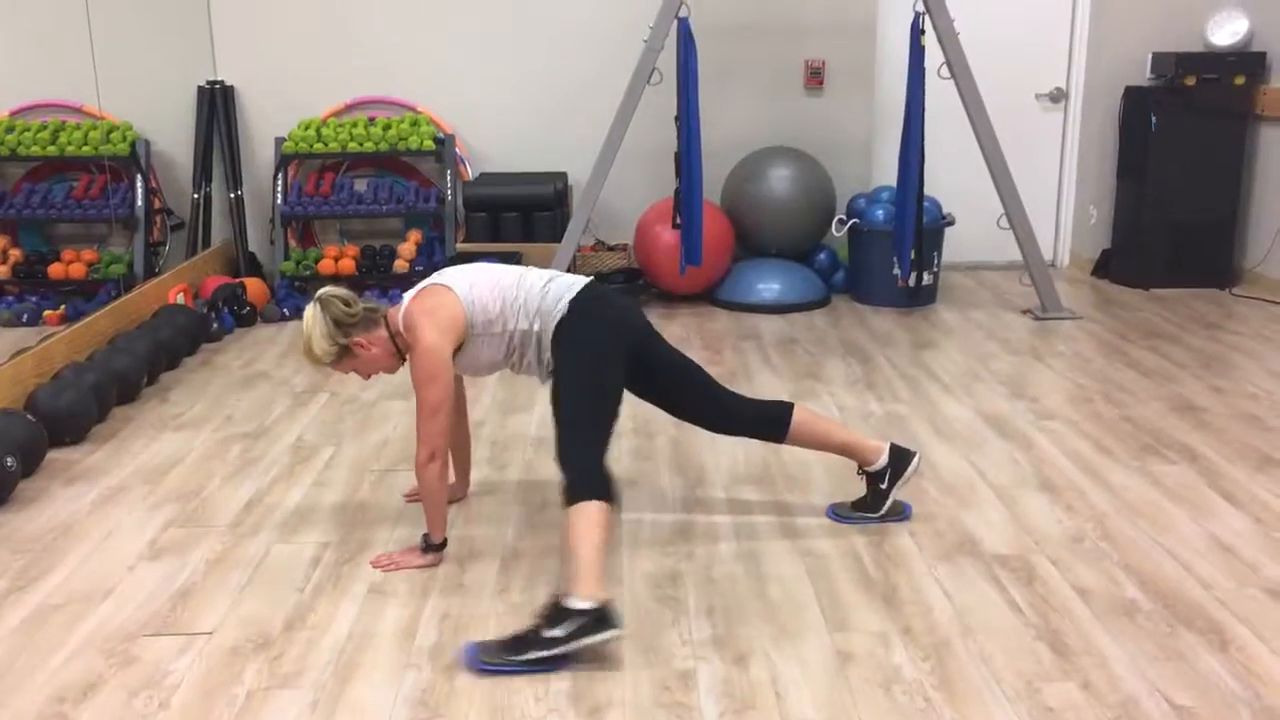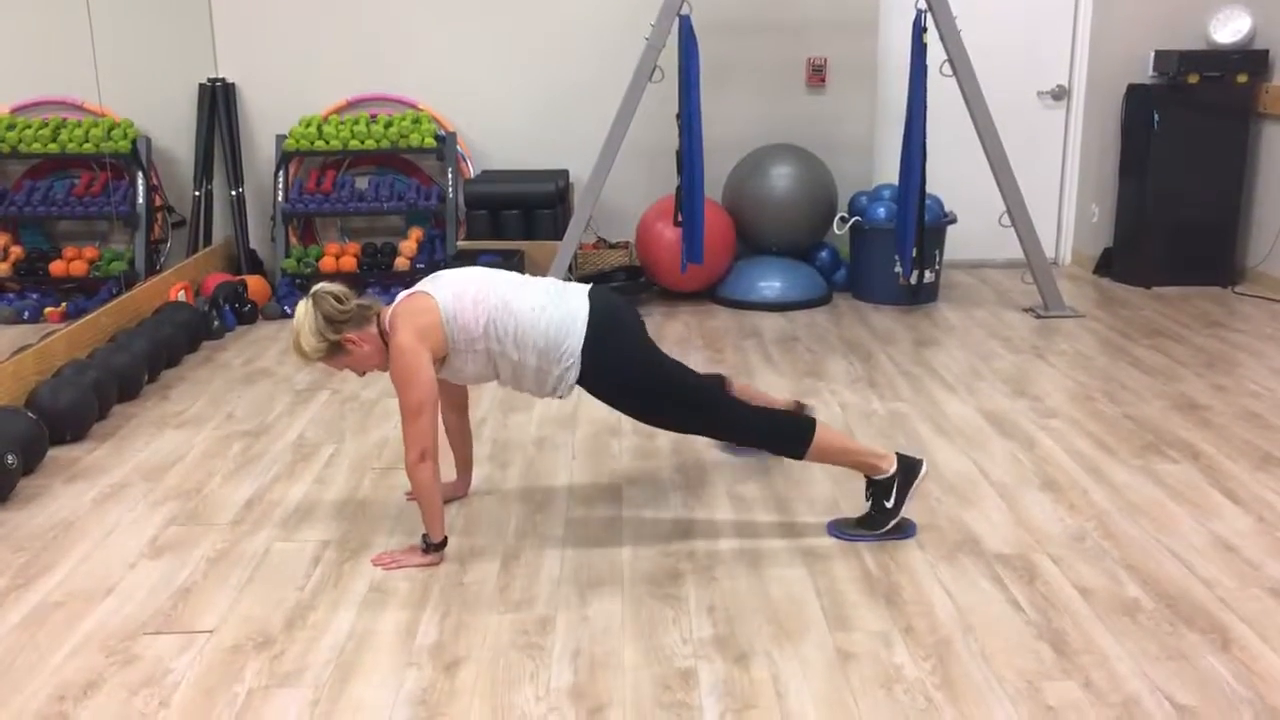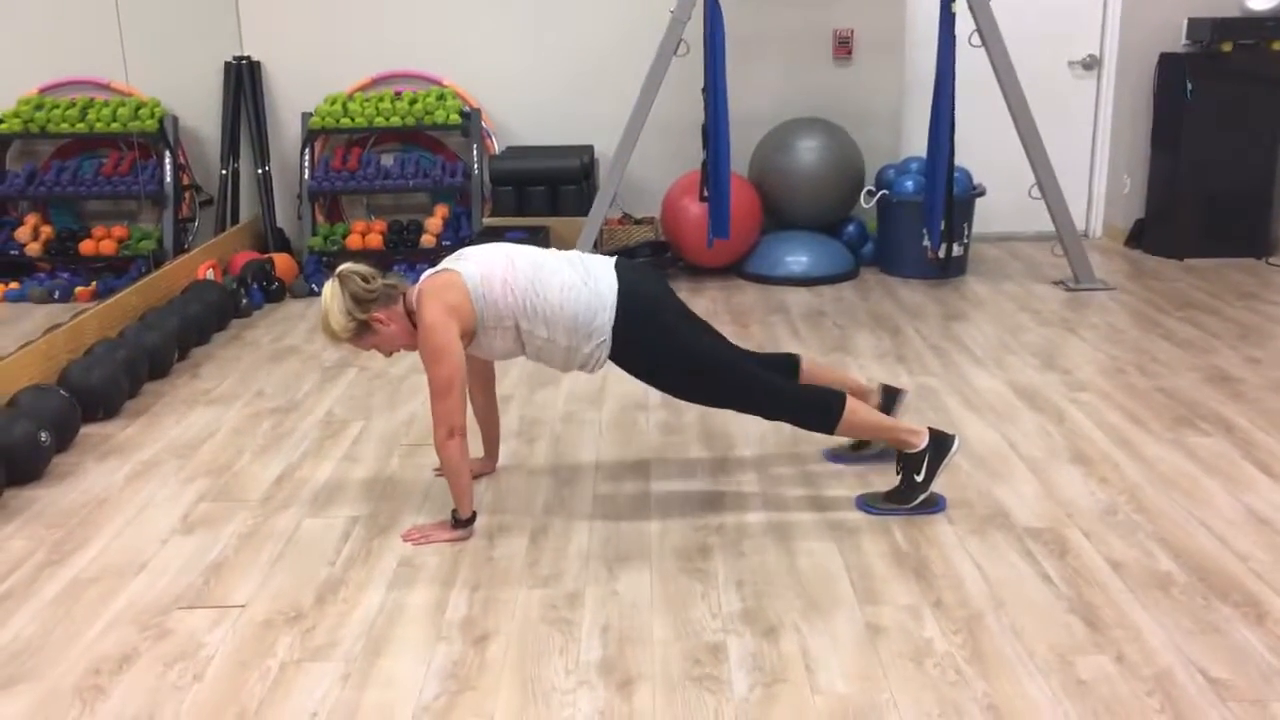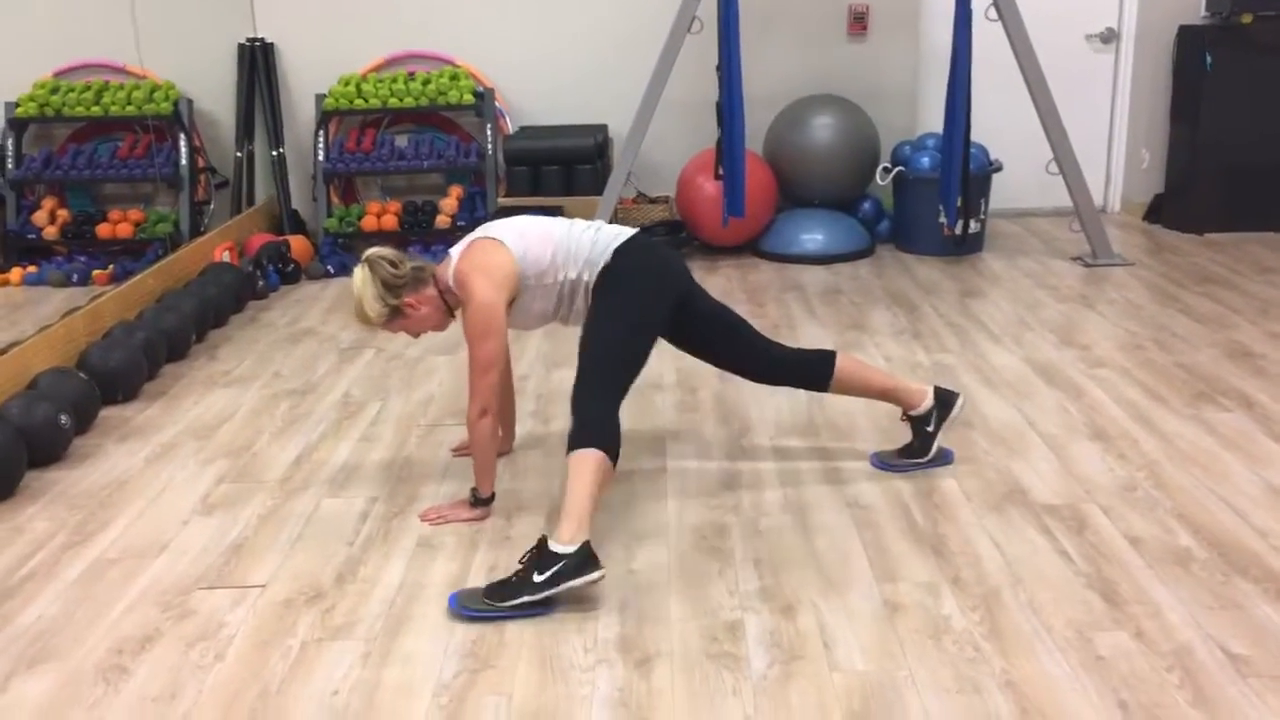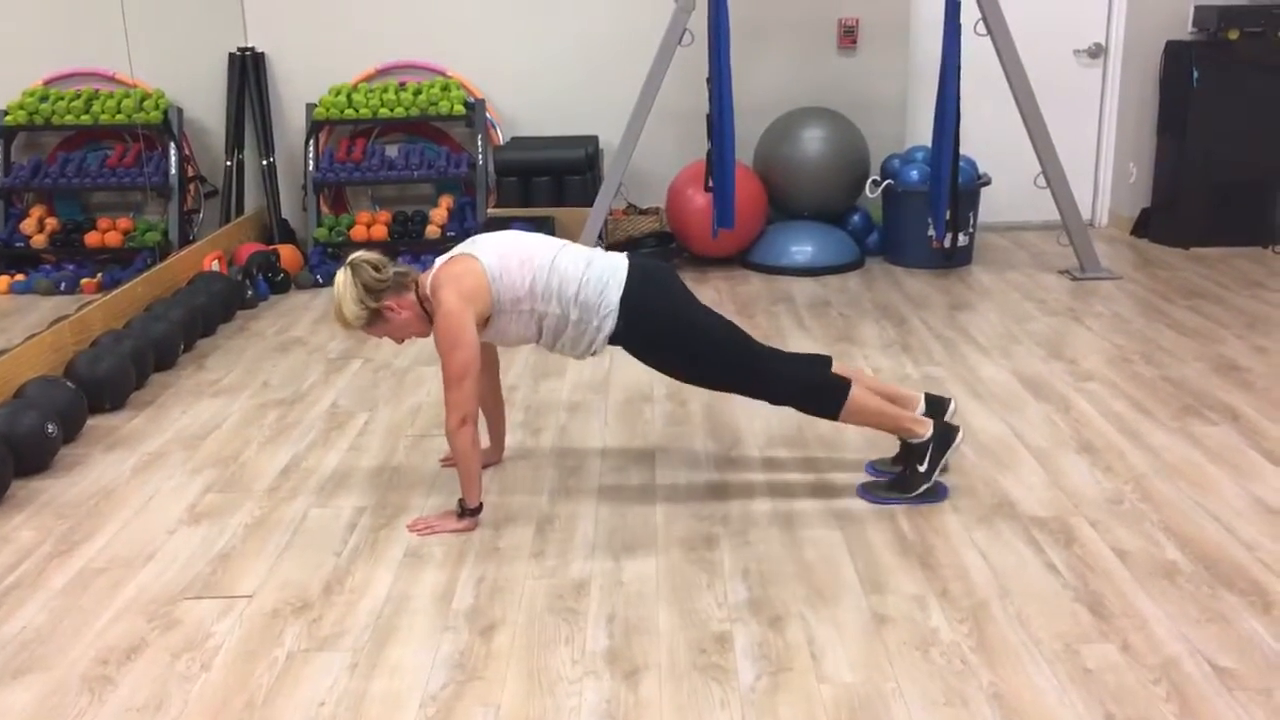
dt=1s
person 1, frame 1
left shoulder: (424, 330)
right shoulder: (415, 316)
left elbow: (430, 448)
right elbow: (455, 411)
left wrist: (432, 544)
right wrist: (459, 483)
left hip: (585, 322)
right hip: (598, 316)
left knee: (581, 460)
right knee: (725, 411)
left ankle: (583, 607)
right ankle: (880, 457)
person 1, frame 2
left shoulder: (404, 336)
right shoulder: (420, 313)
left elbow: (419, 452)
right elbow: (454, 404)
left wrist: (432, 543)
right wrist: (461, 481)
left hip: (592, 347)
right hip: (592, 314)
left knee: (720, 419)
right knee: (697, 400)
left ankle: (885, 467)
right ankle: (785, 407)
person 1, frame 3
left shoulder: (433, 313)
right shoulder: (447, 290)
left elbow: (448, 428)
right elbow: (480, 378)
left wrist: (461, 518)
right wrist: (489, 458)
left hip: (620, 319)
right hip: (622, 287)
left knee: (753, 391)
right knee: (736, 365)
left ankle: (916, 442)
right ankle: (874, 395)
person 1, frame 4
left shoulder: (476, 283)
right shoulder: (460, 271)
left elbow: (482, 400)
right elbow: (499, 370)
left wrist: (480, 497)
right wrist: (504, 439)
left hip: (632, 270)
right hip: (642, 271)
left knee: (592, 403)
right knee: (768, 362)
left ankle: (567, 550)
right ankle: (924, 401)
person 1, frame 5
left shoulder: (449, 298)
right shoulder: (455, 278)
left elbow: (459, 415)
right elbow: (487, 374)
left wrist: (468, 509)
right wrist: (495, 447)
left hip: (631, 307)
right hip: (631, 287)
left knee: (765, 378)
right knee: (763, 365)
left ankle: (921, 432)
right ankle: (916, 402)
